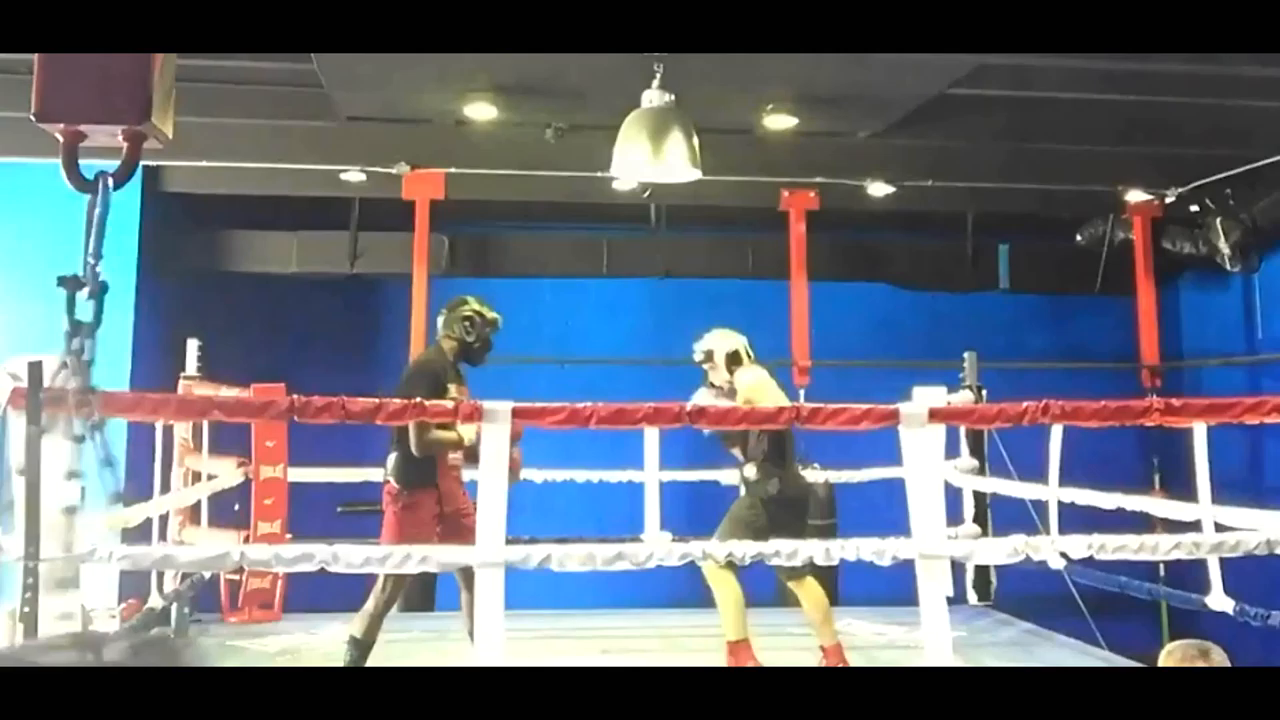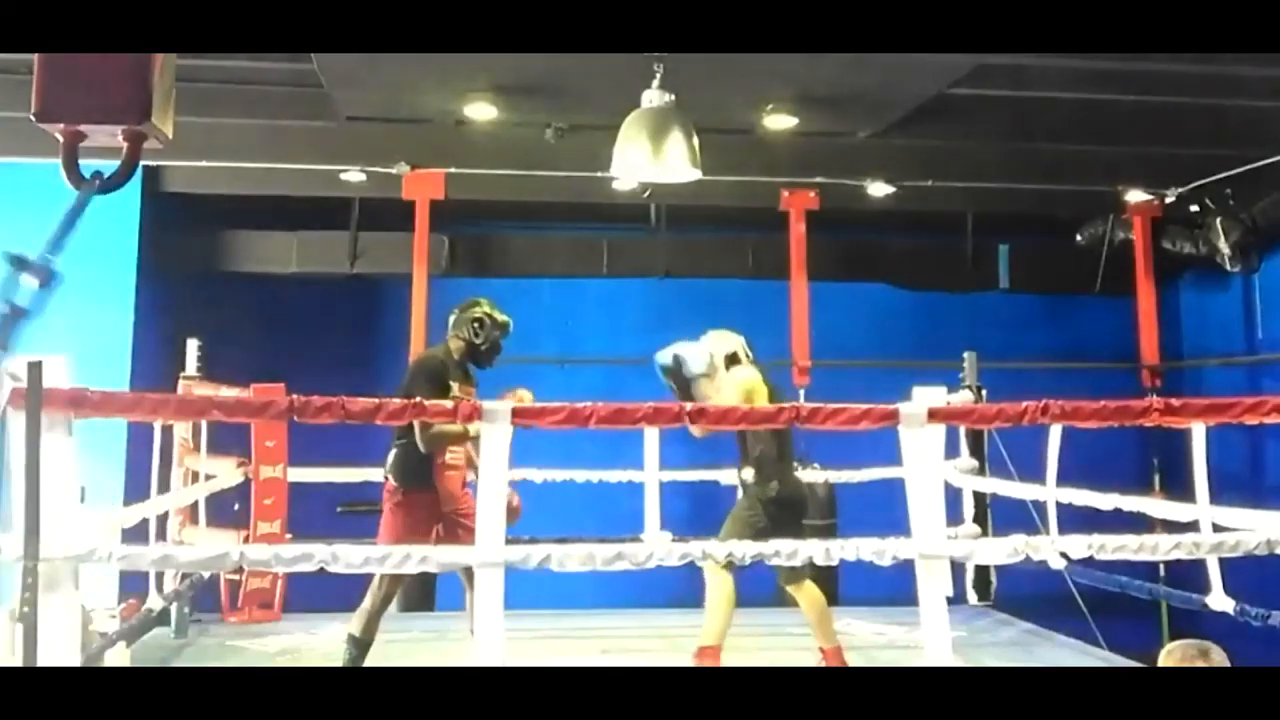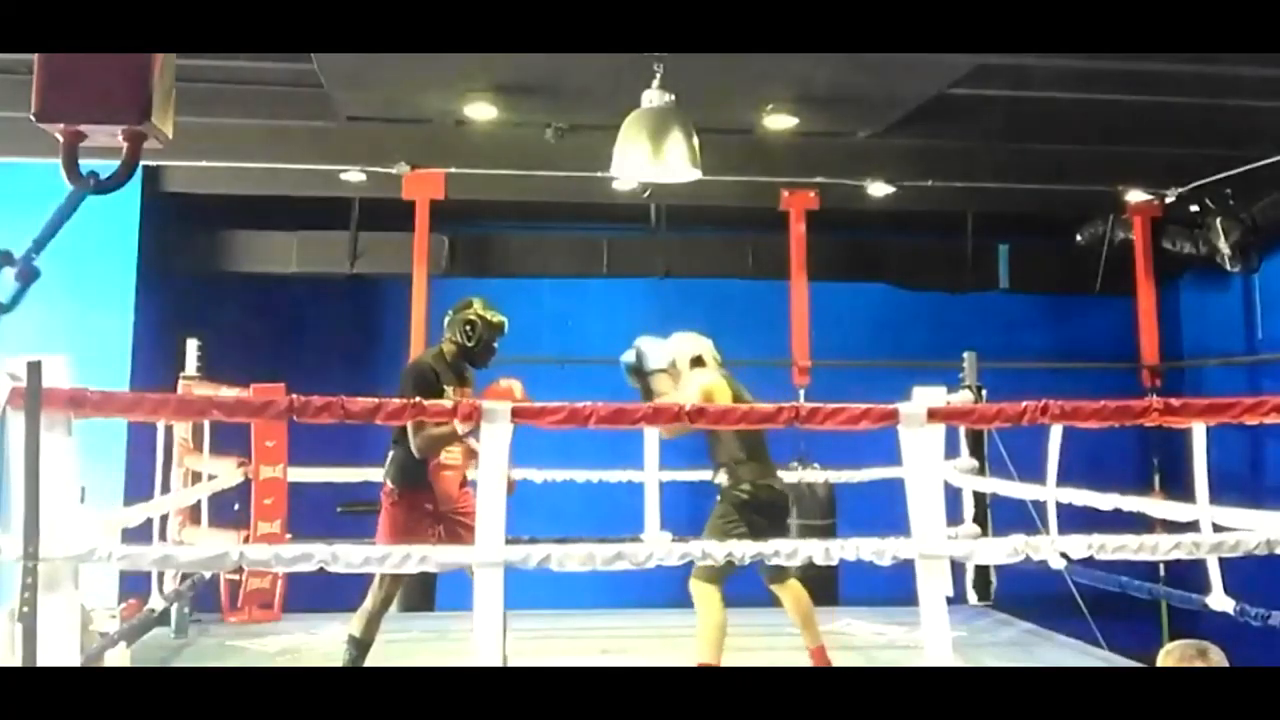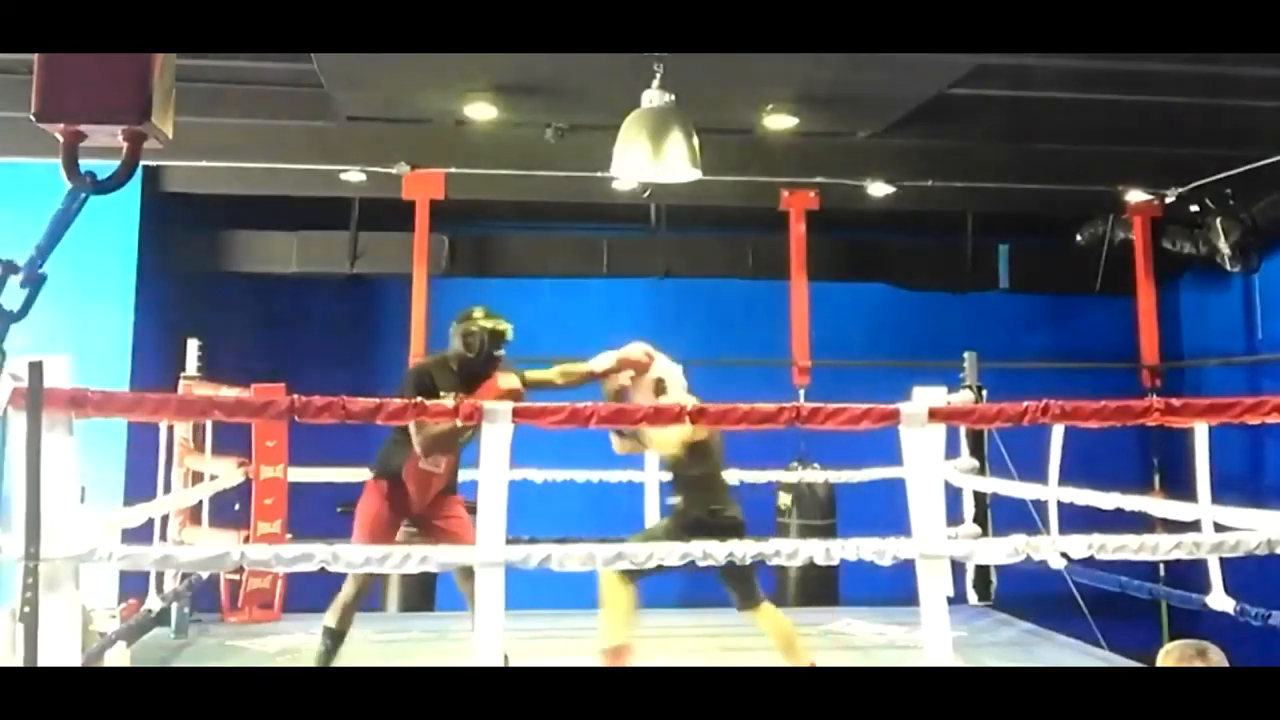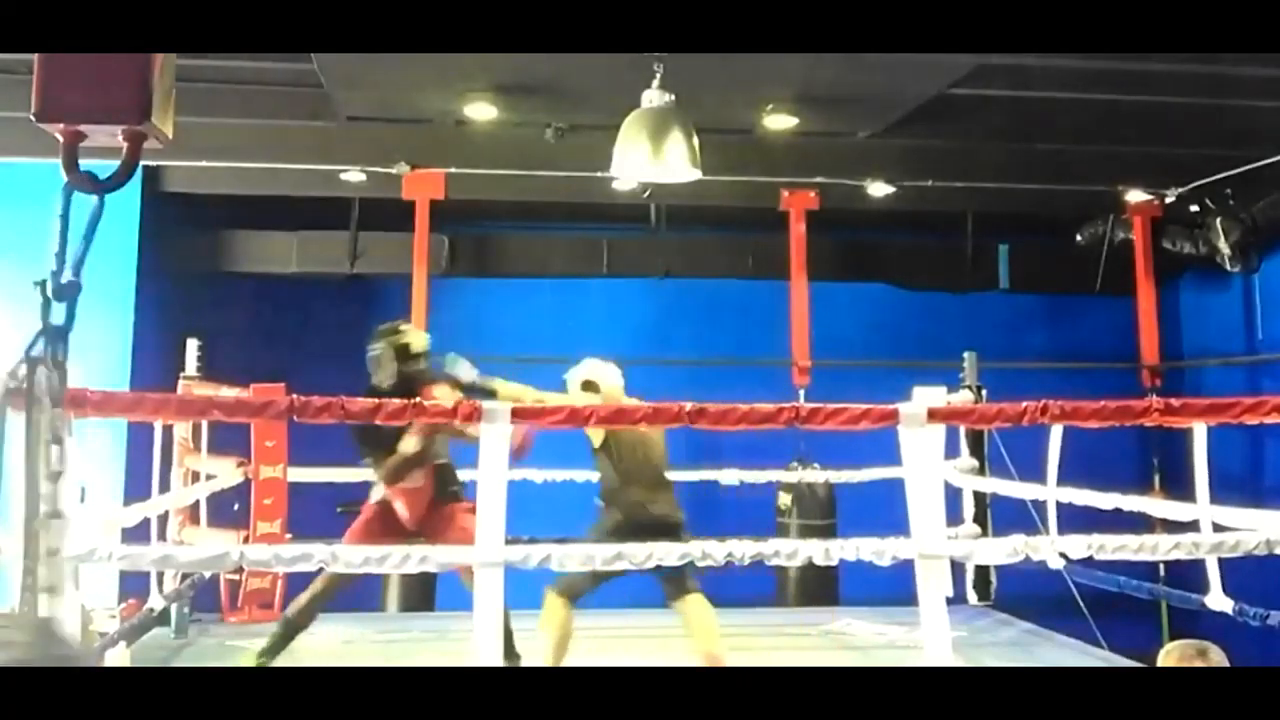
dt=0.2s
person 1, frame 1
left shoulder: (452, 371)
right shoulder: (428, 368)
right elbow: (421, 444)
right wrist: (477, 434)
left hip: (447, 489)
right hip: (413, 490)
left knee: (474, 575)
right knee: (391, 585)
right ankle: (350, 660)
person 1, frame 2
left shoulder: (465, 373)
right shoulder: (430, 366)
right elbow: (428, 439)
left hip: (452, 490)
right hip: (412, 489)
right knee: (387, 584)
right ankle: (350, 661)
person 1, frame 3
left shoulder: (462, 373)
right shoulder: (422, 371)
right elbow: (418, 444)
left wrist: (479, 456)
right wrist: (472, 420)
left hip: (453, 491)
right hip: (408, 491)
right knee: (385, 588)
right ankle: (350, 662)
person 1, frame 4
left shoulder: (484, 374)
right shoulder: (424, 375)
left elbow: (548, 377)
right elbow: (424, 444)
left wrist: (602, 364)
left hip: (434, 492)
right hip: (392, 486)
left knee: (473, 577)
right knee: (360, 580)
right ankle: (324, 659)
person 1, frame 5
left shoulder: (433, 387)
right elbow: (387, 476)
right wrist: (420, 436)
left hip: (440, 500)
right hip: (391, 504)
right knee: (331, 580)
left ankle: (511, 658)
right ankle: (268, 654)
person 2, frame 1
left shoulder: (753, 379)
right shoulder: (743, 393)
right elbow: (745, 450)
left hip: (771, 489)
right hip: (788, 491)
left knee: (717, 563)
right knee: (797, 575)
left ankle: (741, 656)
right ankle: (834, 656)
person 2, frame 2
left shoulder: (743, 379)
right shoulder: (742, 386)
right elbow: (700, 425)
left wrist: (697, 379)
right wrist: (684, 384)
left hip: (767, 492)
right hip: (786, 492)
left knee: (717, 570)
right knee: (796, 579)
left ankle: (706, 659)
right ankle: (835, 658)
person 2, frame 3
left shoulder: (705, 381)
right shoulder: (720, 388)
left elbow: (666, 422)
right elbow: (671, 421)
left wrist: (656, 373)
right wrist: (649, 384)
left hip: (746, 496)
right hip: (767, 495)
left knee: (704, 582)
right knee: (781, 578)
left ankle: (708, 666)
right ankle: (820, 658)
person 2, frame 4
left shoulder: (680, 407)
left elbow: (667, 448)
right elbow: (622, 446)
right wrist: (617, 398)
left hip: (692, 521)
right hip: (723, 520)
left knee: (614, 572)
right knee: (752, 603)
left ankle: (617, 657)
right ankle: (803, 665)
person 2, frame 5
left shoulder: (597, 408)
left elbow: (534, 398)
left wrist: (482, 382)
left hip: (626, 522)
right hip: (666, 522)
left knee: (561, 597)
right knee: (686, 593)
right ankle: (714, 661)
